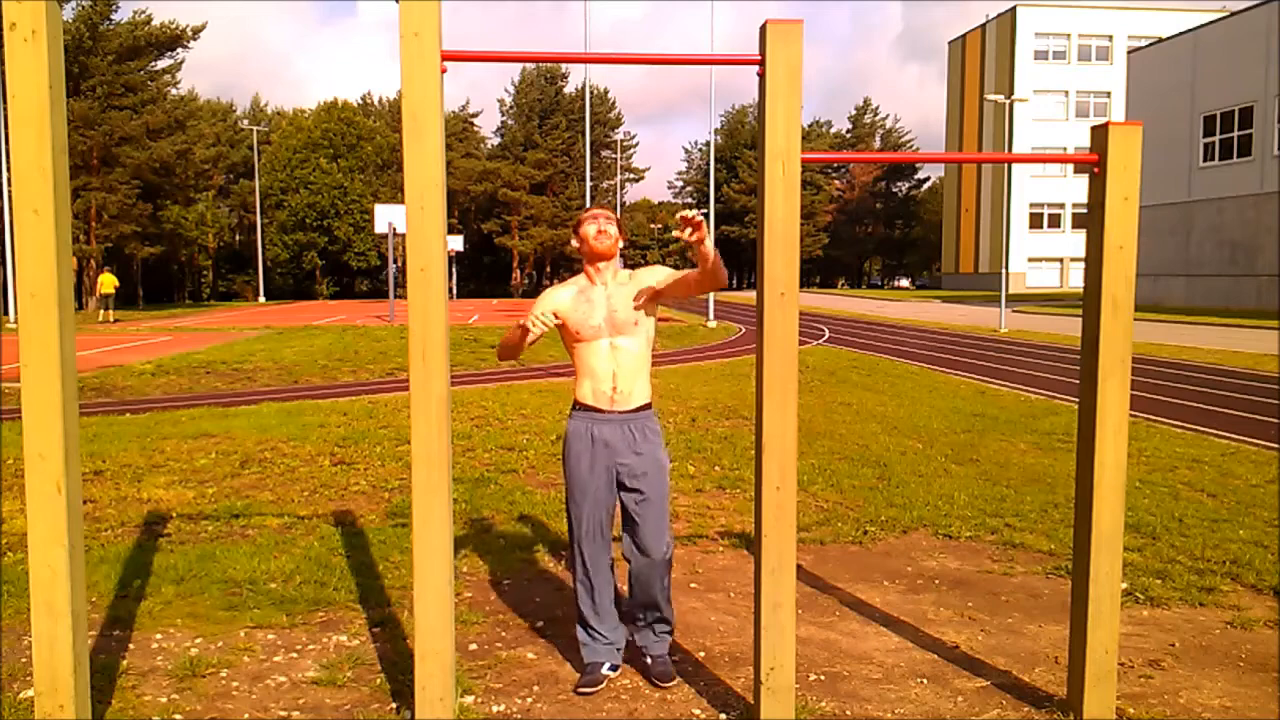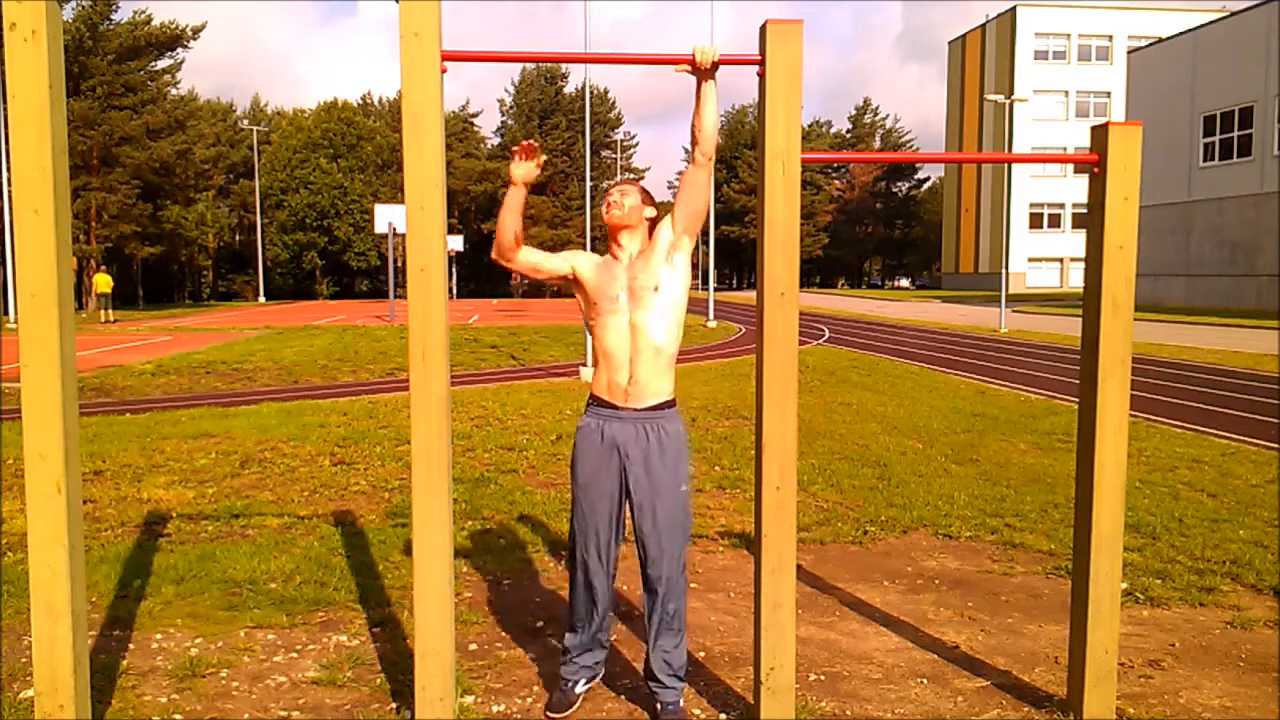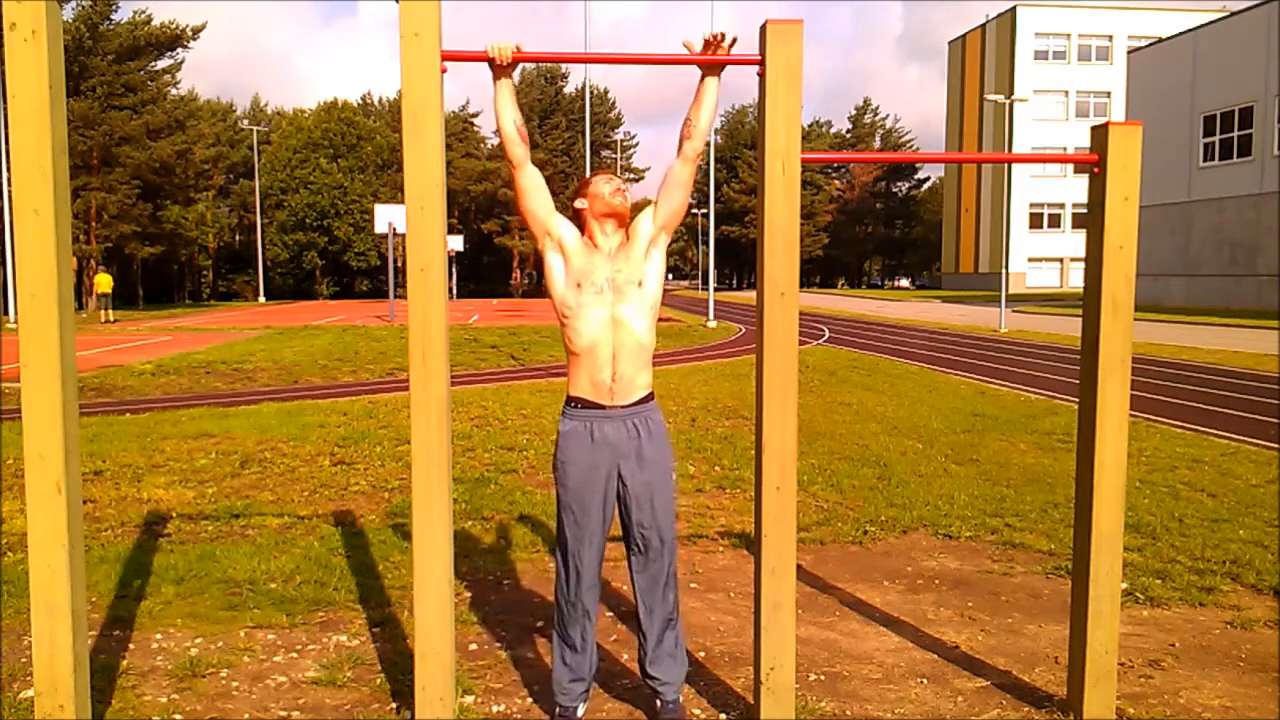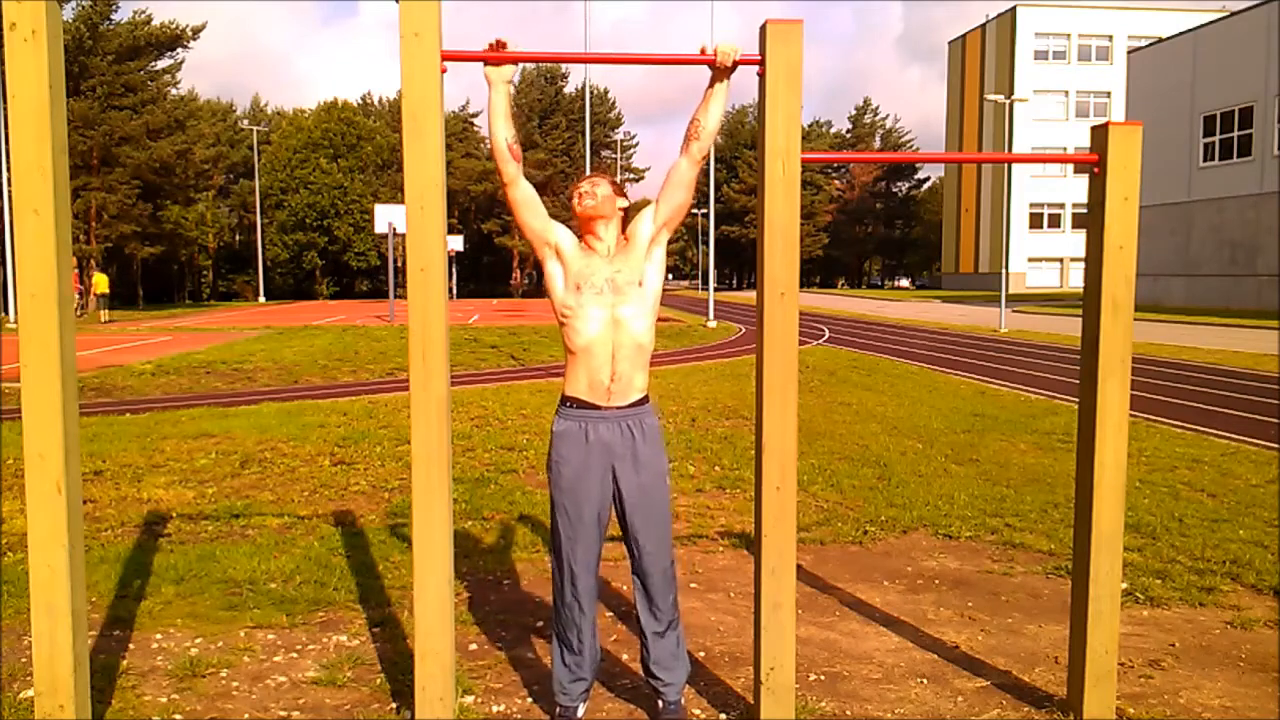
dt=1s
person 1, frame 1
left shoulder: (649, 280)
right shoulder: (561, 297)
left elbow: (714, 282)
right elbow: (506, 351)
left wrist: (703, 244)
right wrist: (524, 326)
left hip: (641, 428)
right hip: (587, 430)
left knee: (653, 546)
right knee: (590, 546)
left ankle: (652, 635)
right ankle: (601, 653)
person 1, frame 2
left shoulder: (673, 246)
right shoulder: (583, 267)
left elbow: (703, 160)
right elbow: (506, 253)
left wrist: (706, 80)
right wrist: (517, 185)
left hip: (660, 428)
right hip: (599, 426)
left knee: (664, 563)
right knee: (591, 556)
right ankle: (580, 666)
person 1, frame 3
left shoulder: (651, 238)
right shoulder: (561, 243)
left elbow: (689, 153)
right elbow: (518, 156)
left wrist: (710, 75)
right wrist: (503, 79)
left hip: (644, 424)
right hip: (582, 427)
left knee: (656, 559)
right knee: (578, 563)
person 1, frame 4
left shoulder: (649, 238)
right shoulder: (557, 248)
left elbow: (692, 153)
right elbow: (510, 169)
left wrist: (719, 81)
right wrist: (497, 82)
left hip: (638, 425)
right hip: (576, 427)
left knee: (655, 562)
right knee: (575, 565)
